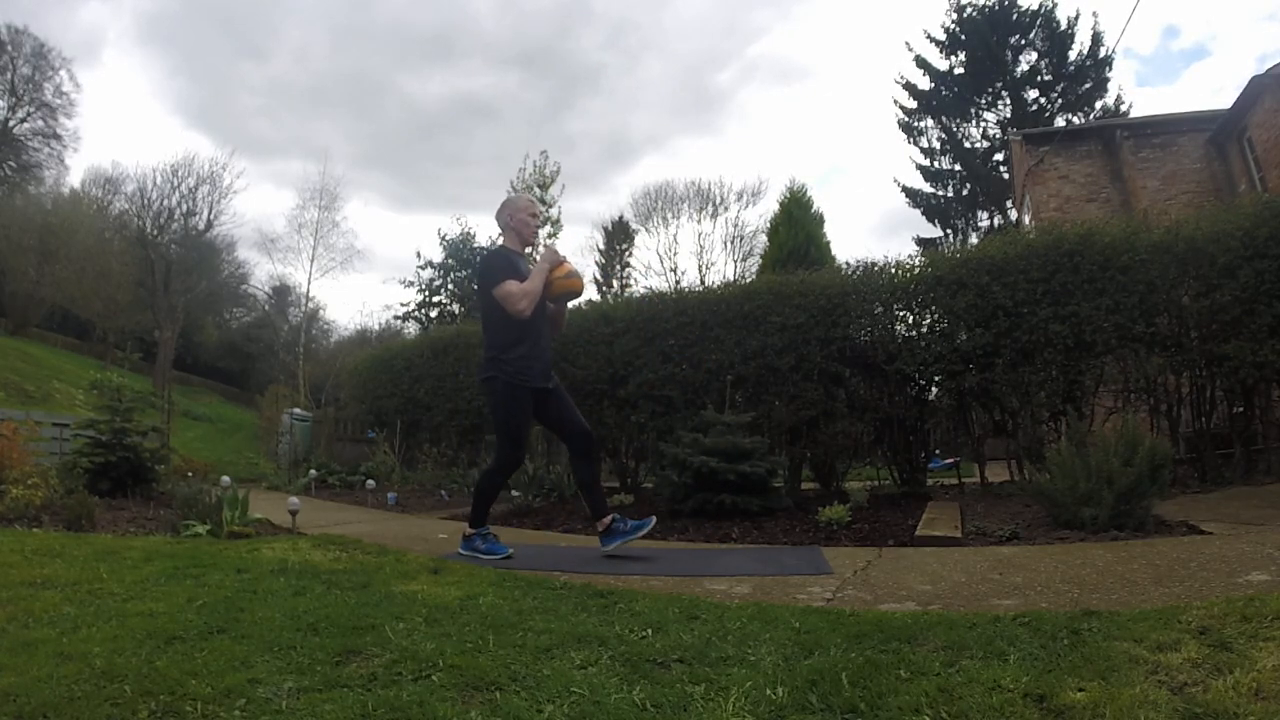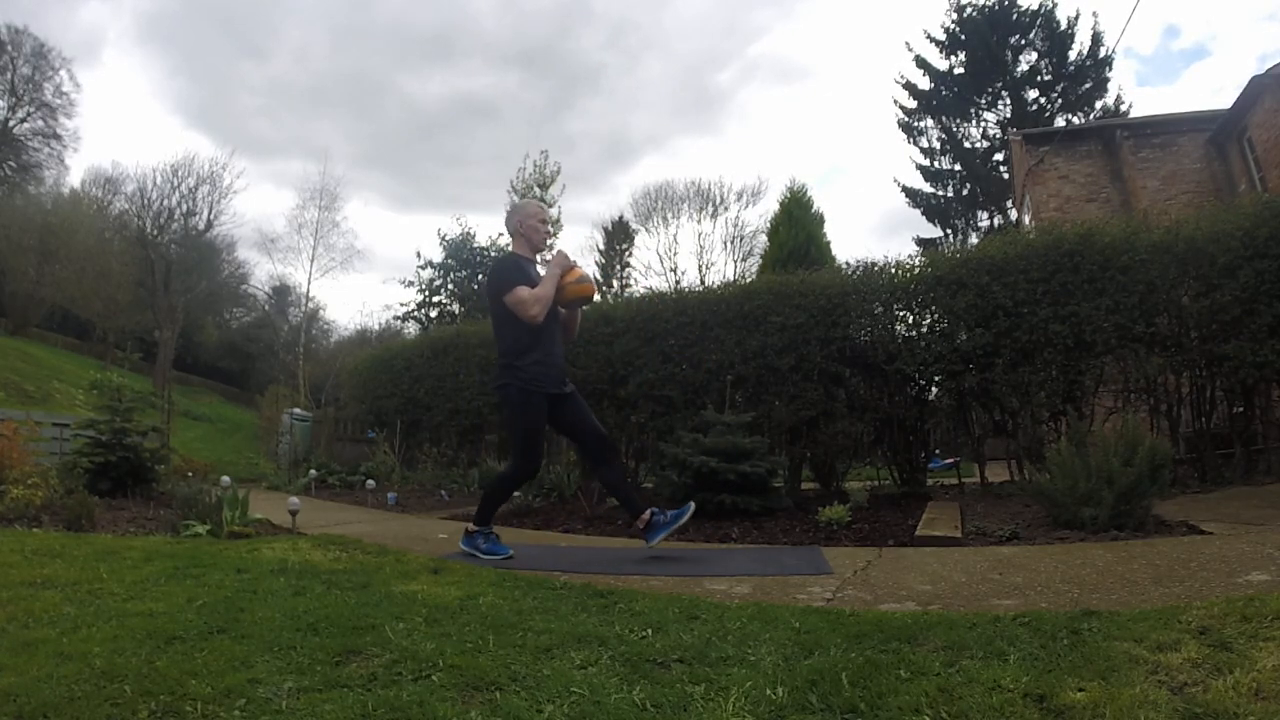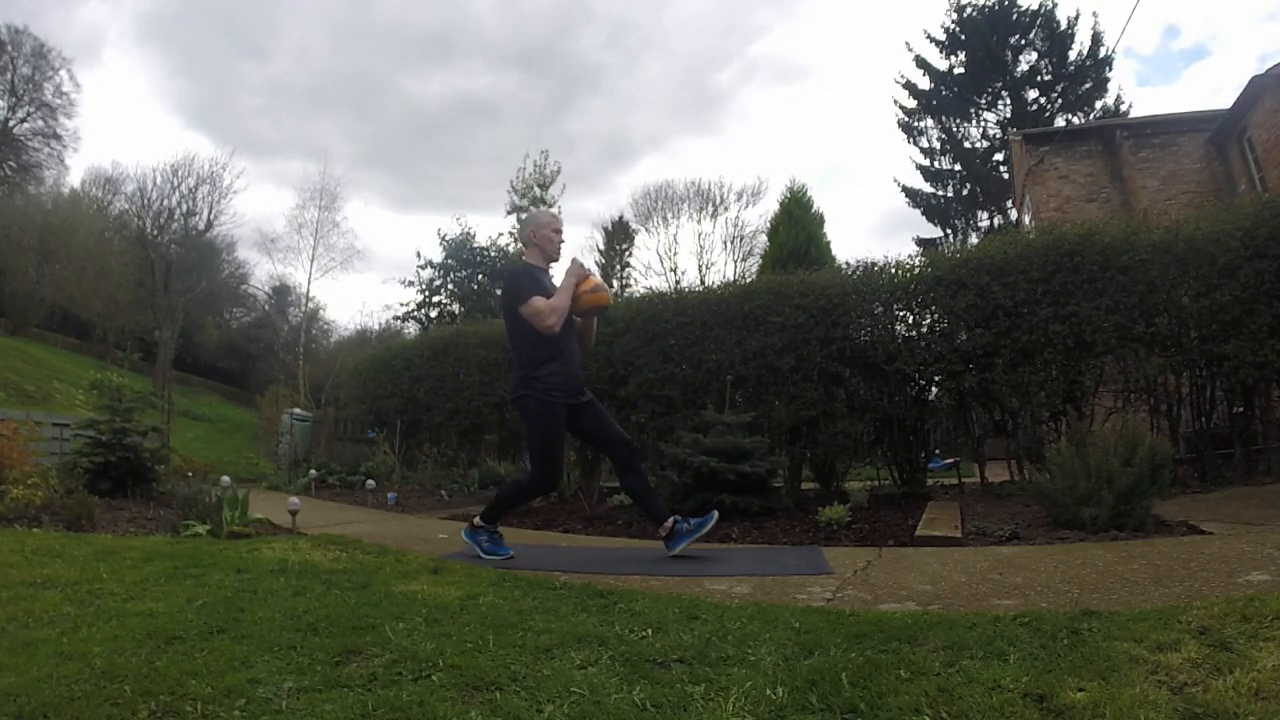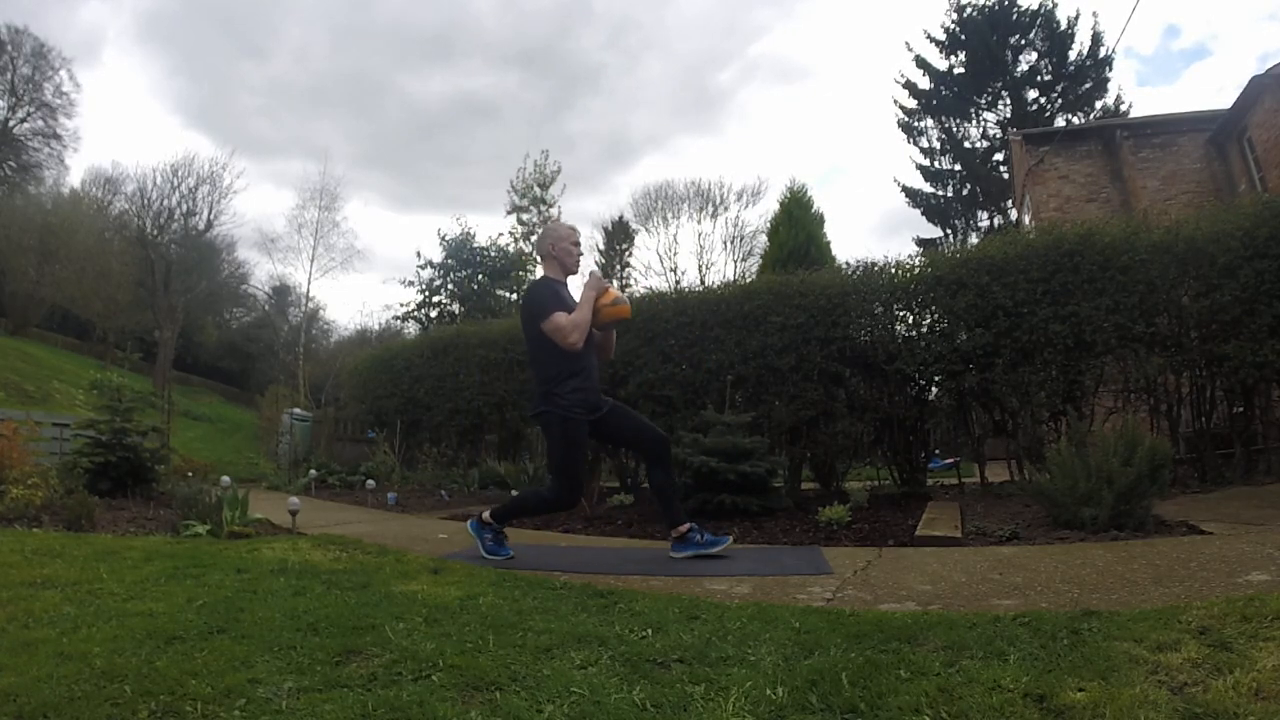
dt=0.1s
person 1, frame 1
left shoulder: (529, 266)
right shoulder: (495, 262)
left elbow: (553, 325)
right elbow: (520, 305)
right wrist: (544, 265)
left hip: (540, 377)
right hip: (510, 377)
left knee: (582, 439)
right knee: (510, 457)
left ankle: (606, 525)
right ankle: (474, 533)
person 1, frame 2
left shoulder: (536, 273)
right shoulder: (505, 268)
left elbow: (566, 332)
right elbow: (533, 311)
right wrist: (555, 269)
left hip: (554, 382)
right hip: (522, 383)
left knee: (600, 444)
right knee: (527, 464)
left ankle: (648, 521)
right ankle: (477, 530)
person 1, frame 3
left shoulder: (549, 282)
right shoulder: (520, 278)
left elbow: (583, 341)
right elbow: (549, 322)
right wrist: (570, 279)
left hip: (572, 392)
right hip: (540, 394)
left knee: (623, 450)
right knee: (547, 476)
left ankle: (670, 528)
right ankle: (482, 527)
person 1, frame 4
left shoulder: (564, 296)
right shoulder: (539, 294)
left elbow: (606, 351)
right elbow: (573, 340)
right wrist: (591, 293)
left hip: (593, 403)
right hip: (563, 408)
left knee: (657, 445)
right knee: (567, 493)
left ankle: (683, 534)
right ankle: (489, 522)
